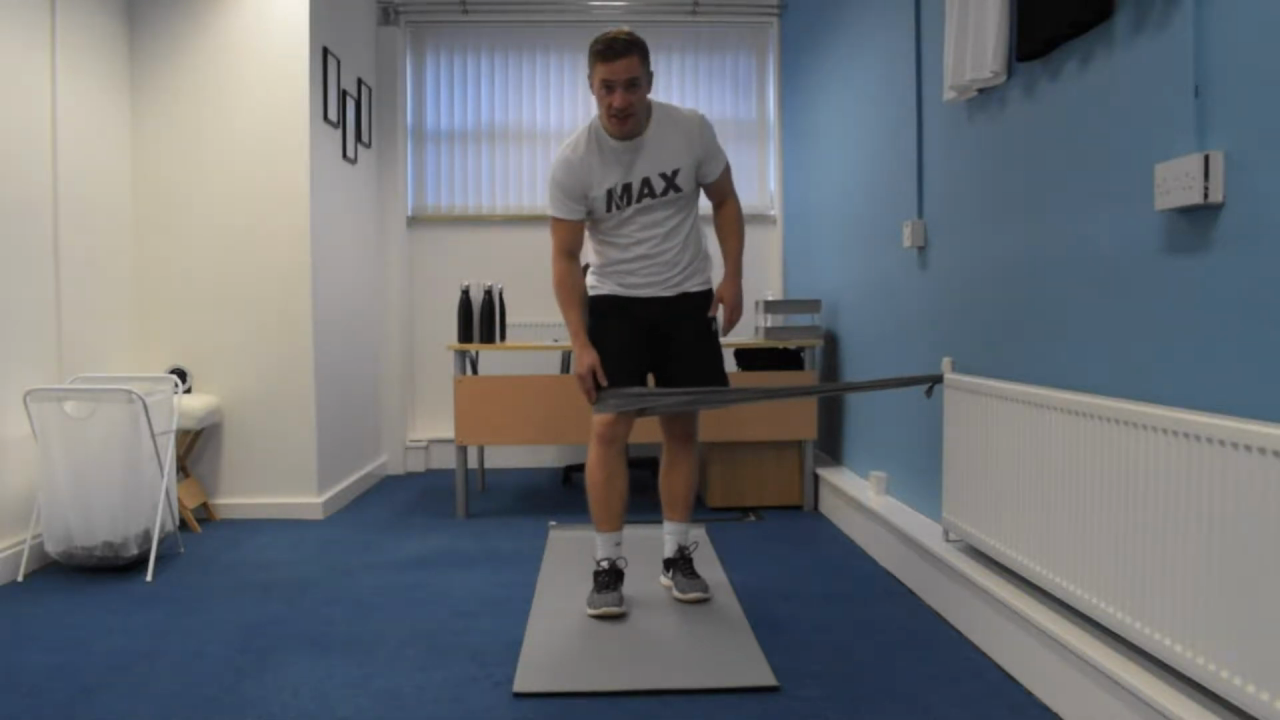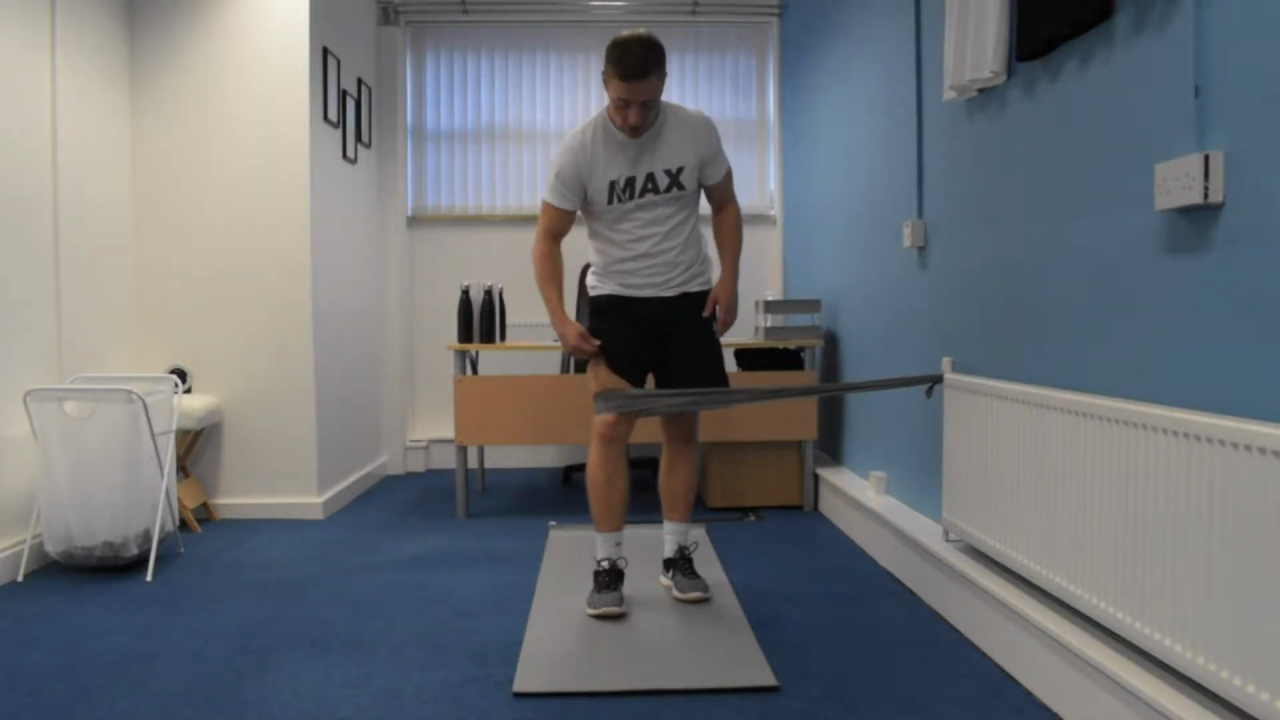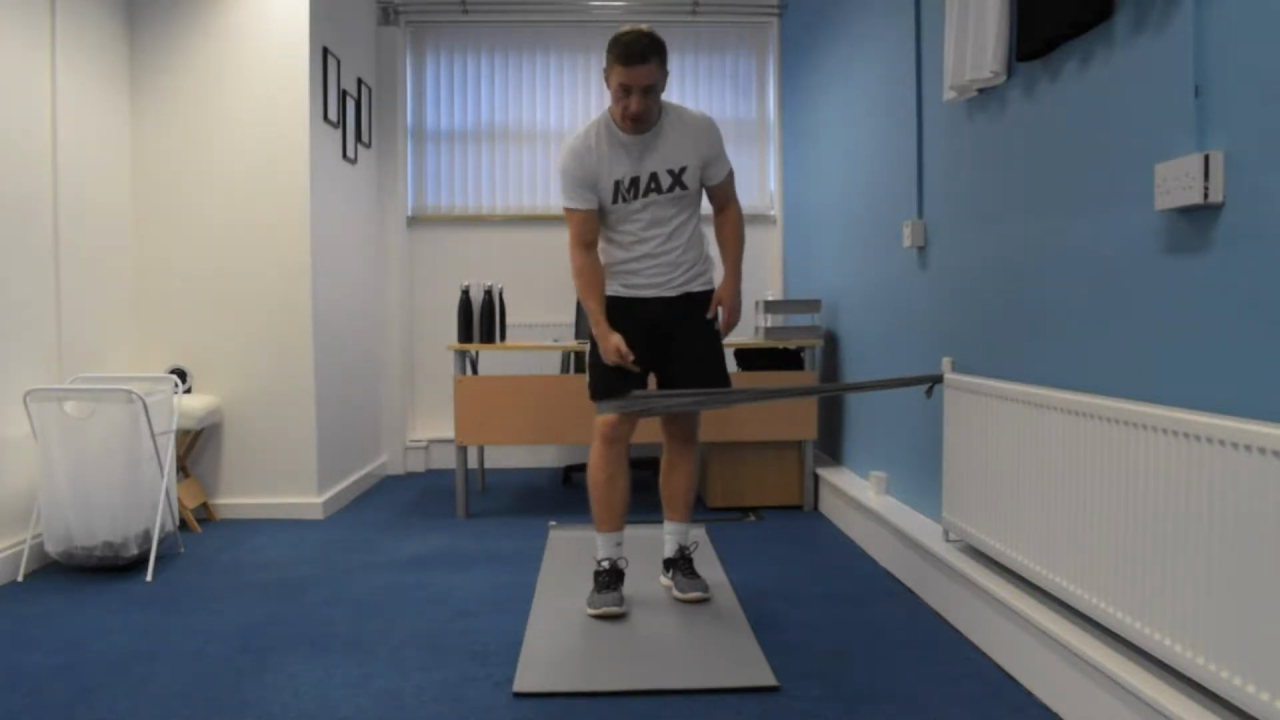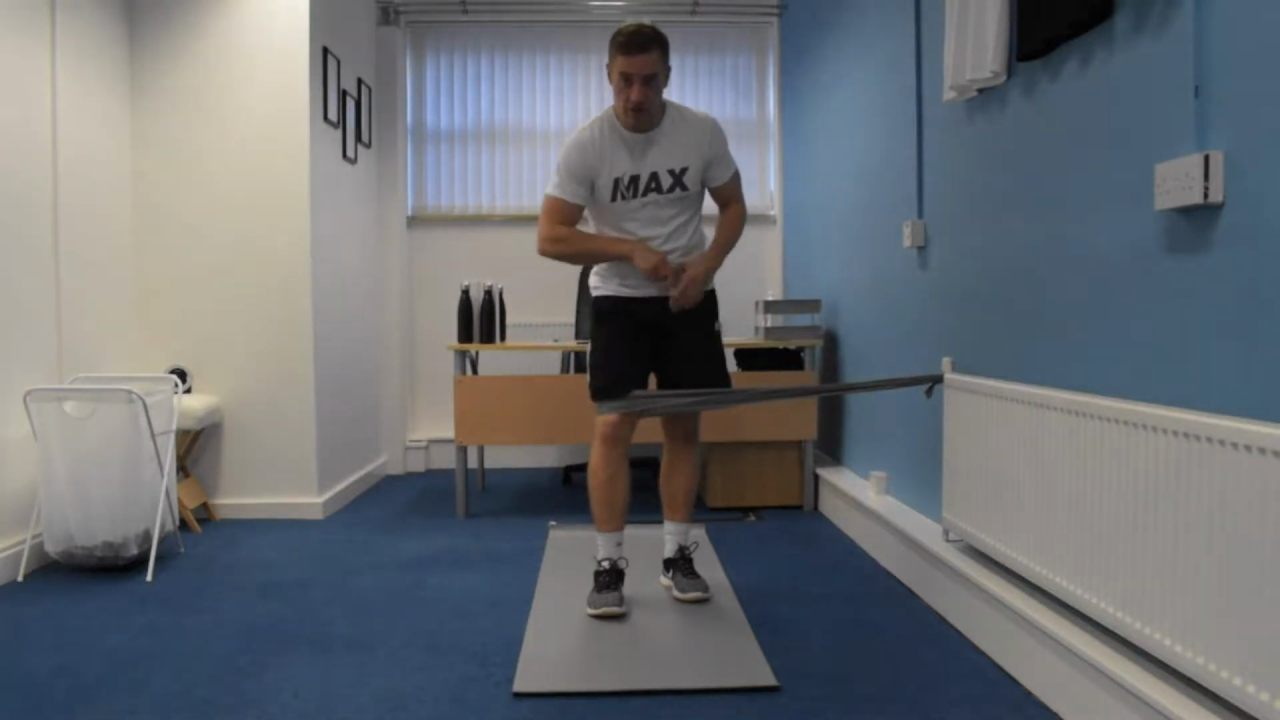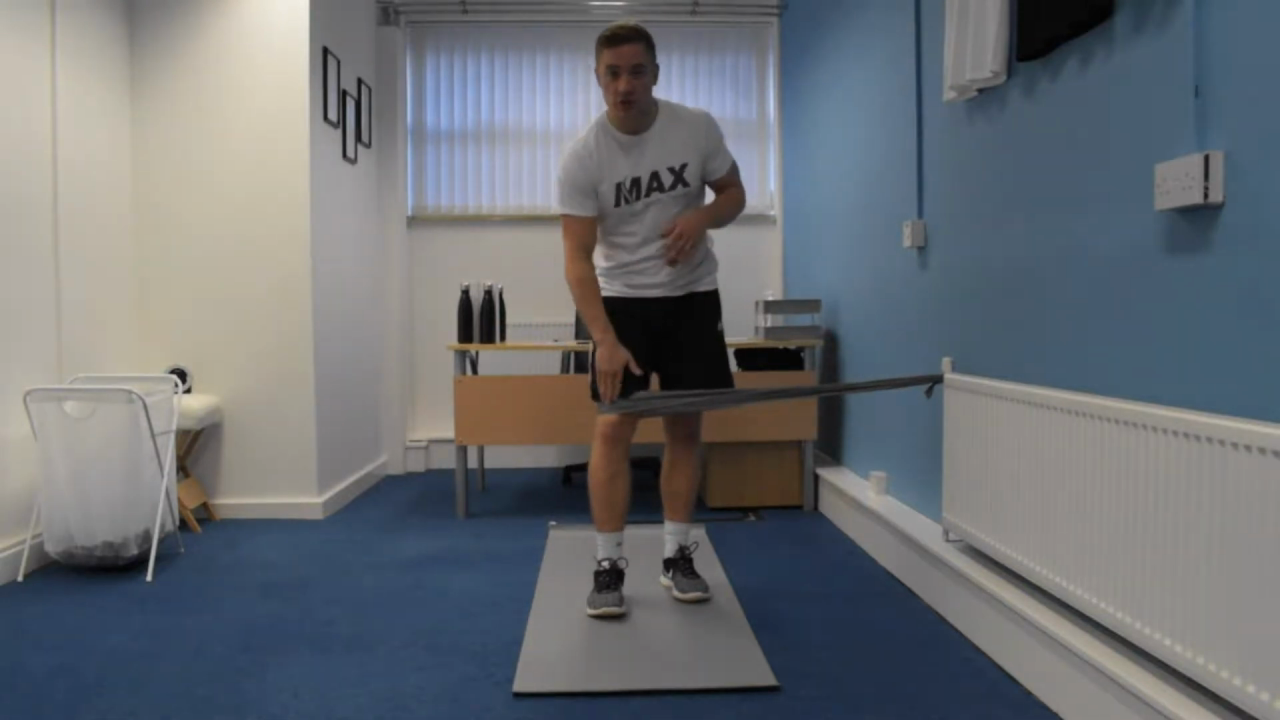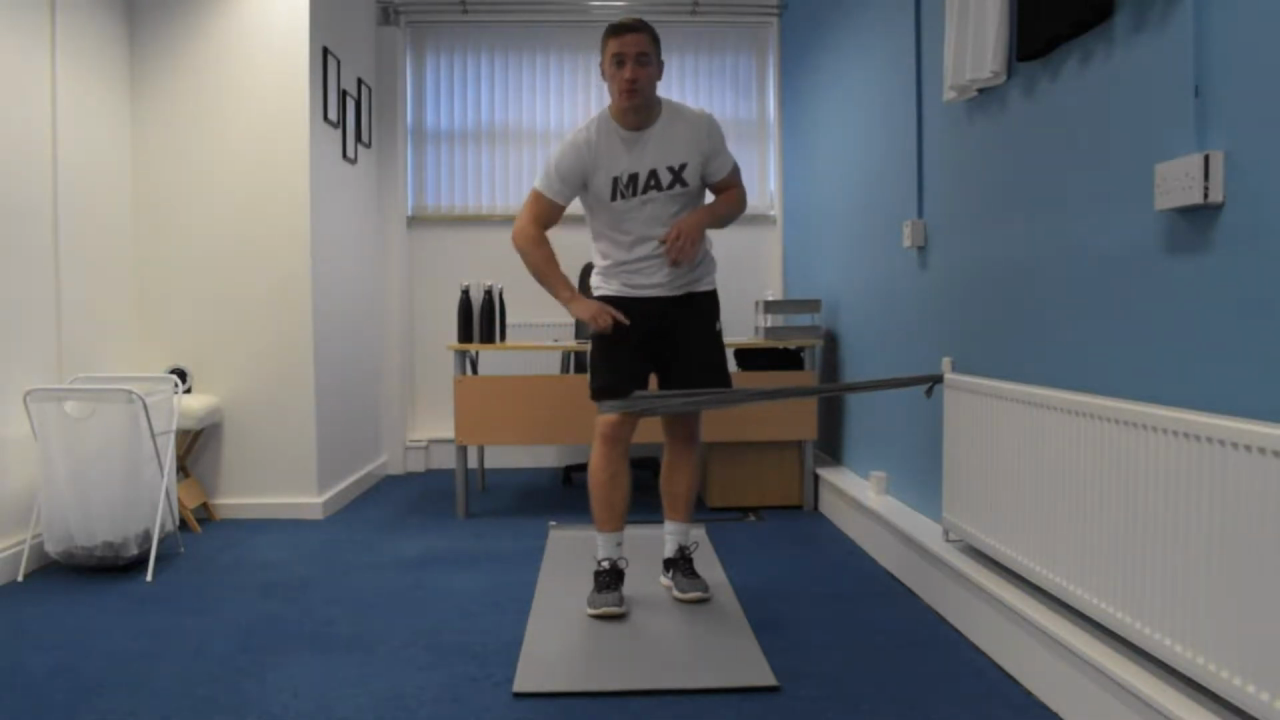
dt=0.5s
person 1, frame 1
left shoulder: (692, 130)
right shoulder: (573, 161)
left elbow: (725, 201)
right elbow: (566, 256)
left wrist: (732, 276)
right wrist: (580, 342)
left hip: (688, 298)
right hip: (616, 302)
left knee: (681, 426)
right knee: (609, 427)
left ankle: (677, 555)
right ankle: (607, 564)
person 1, frame 2
left shoulder: (697, 130)
right shoulder: (579, 150)
left elbow: (725, 205)
right elbow: (547, 239)
left wrist: (729, 278)
right wrist: (559, 317)
left hip: (688, 299)
right hip: (617, 302)
left knee: (682, 427)
right knee: (610, 427)
left ankle: (677, 555)
right ankle: (608, 565)
person 1, frame 3
left shoulder: (699, 130)
right shoulder: (583, 151)
left elbow: (726, 207)
right elbow: (583, 249)
left wrist: (731, 279)
right wrist: (603, 330)
left hip: (691, 300)
right hip: (621, 303)
left knee: (683, 428)
right knee: (611, 429)
left ankle: (677, 556)
right ankle: (609, 566)
person 1, frame 4
left shoulder: (703, 132)
right shoulder: (585, 146)
left elbow: (733, 205)
right elbow: (551, 236)
left wrist: (709, 262)
right wrist: (631, 251)
left hip: (688, 300)
right hip: (620, 300)
left knee: (683, 428)
right knee: (612, 429)
left ankle: (677, 556)
right ankle: (608, 565)
person 1, frame 5
left shoulder: (698, 127)
right shoulder: (582, 157)
left elbow: (733, 192)
right elbow: (578, 260)
left wrist: (701, 217)
right wrist: (606, 341)
left hip: (693, 298)
right hip: (624, 302)
left knee: (685, 428)
right knee: (613, 429)
left ankle: (677, 556)
right ankle: (608, 566)
person 1, frame 6
left shoulder: (699, 128)
right shoulder: (583, 147)
left elbow: (734, 195)
right elbow: (526, 230)
left wrist: (700, 217)
right wrist: (575, 302)
left hip: (691, 297)
right hip: (620, 301)
left knee: (683, 427)
right knee: (612, 429)
left ankle: (677, 556)
right ankle: (608, 566)
